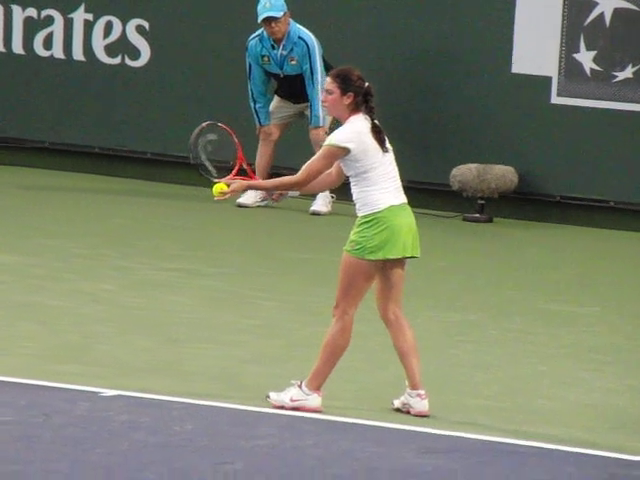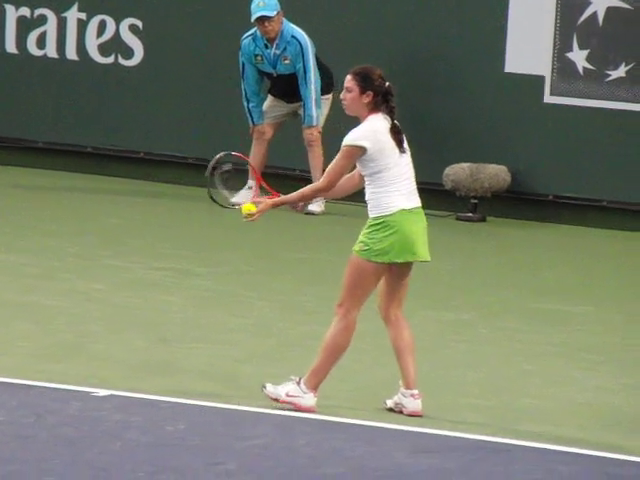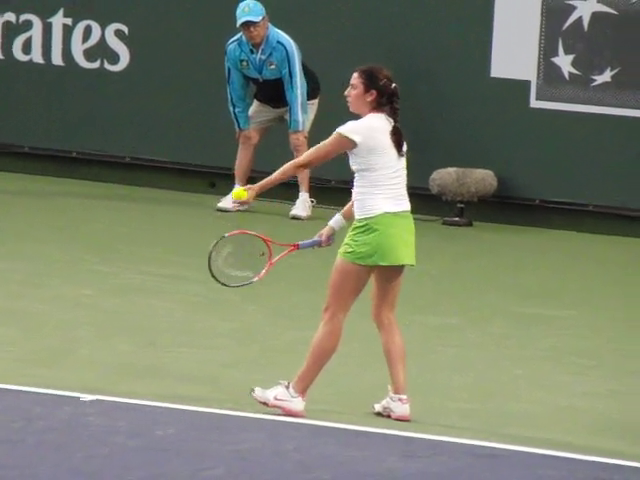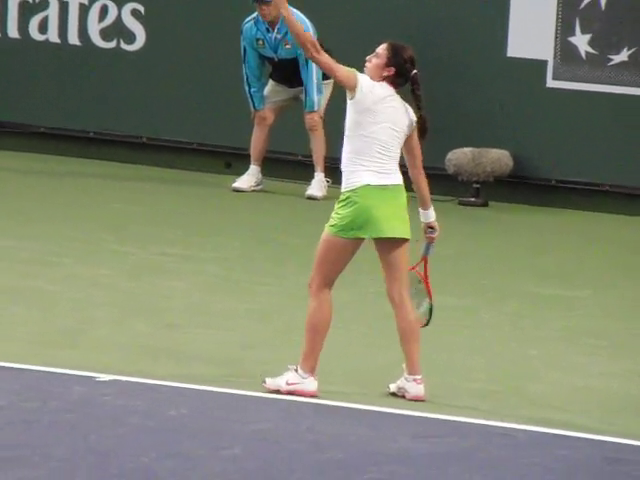
dt=1s
person 1, frame 1
left shoulder: (347, 135)
right shoulder: (369, 126)
left elbow: (300, 179)
right elbow: (333, 178)
left wrist: (248, 184)
right wrist: (289, 188)
left hip: (377, 224)
right hip: (400, 219)
left knee: (343, 311)
right knee: (391, 311)
left ankle: (309, 391)
right ankle: (416, 394)
person 1, frame 2
left shoulder: (362, 135)
right shoulder: (389, 126)
left elbow: (324, 184)
left wrist: (274, 203)
right wrist: (308, 197)
left hip: (387, 226)
right hip: (411, 222)
left knee: (346, 311)
right knee: (392, 311)
left ankle: (306, 389)
right ankle: (410, 394)
person 1, frame 3
left shoulder: (358, 129)
right shoulder: (391, 130)
left elbow: (303, 162)
left wrist: (258, 187)
right wrist: (337, 222)
left hip: (374, 228)
right hip: (400, 225)
left knee: (333, 313)
right knee: (385, 315)
left ankle: (294, 393)
right ankle: (399, 398)
person 1, frame 4
left shoulder: (364, 89)
right shoulder: (408, 113)
left elbow: (315, 52)
right elbow: (417, 170)
right wrist: (428, 214)
left hip: (361, 198)
right hip: (393, 198)
left knee: (319, 286)
right knee: (399, 294)
left ankle: (305, 375)
right ankle: (414, 379)
person 2, frame 1
left shoulder: (305, 41)
right shoulder: (255, 44)
left elbow: (316, 83)
right elbow: (257, 85)
left wrist: (317, 122)
right wrist: (262, 119)
left hip: (317, 94)
right hip: (285, 95)
left knee: (318, 137)
right knee: (266, 134)
left ankle: (324, 196)
right ankle: (259, 191)
person 2, frame 2
left shoulder: (298, 40)
right shoulder: (248, 43)
left elbow: (309, 82)
right elbow: (250, 84)
left wrist: (311, 122)
right wrist: (256, 119)
left hip: (314, 91)
right hip: (279, 93)
left knee: (311, 137)
right knee: (260, 134)
left ankle: (318, 195)
right ankle: (251, 189)
person 2, frame 3
left shoulder: (284, 46)
right shoulder: (234, 49)
left elbow: (295, 88)
right elbow: (236, 89)
left wrist: (297, 127)
right wrist: (242, 124)
left hip: (300, 96)
right hip: (265, 98)
left knee: (298, 142)
right knee: (246, 138)
left ankle: (304, 199)
person 2, frame 4
left shoulder: (300, 25)
right shoulder: (250, 28)
left elbow: (311, 67)
right elbow: (252, 69)
left wrist: (312, 108)
right wrist: (257, 105)
left hip: (315, 76)
right hip: (281, 79)
left knee: (313, 122)
right knee: (262, 118)
left ankle: (319, 179)
right ankle: (254, 174)
